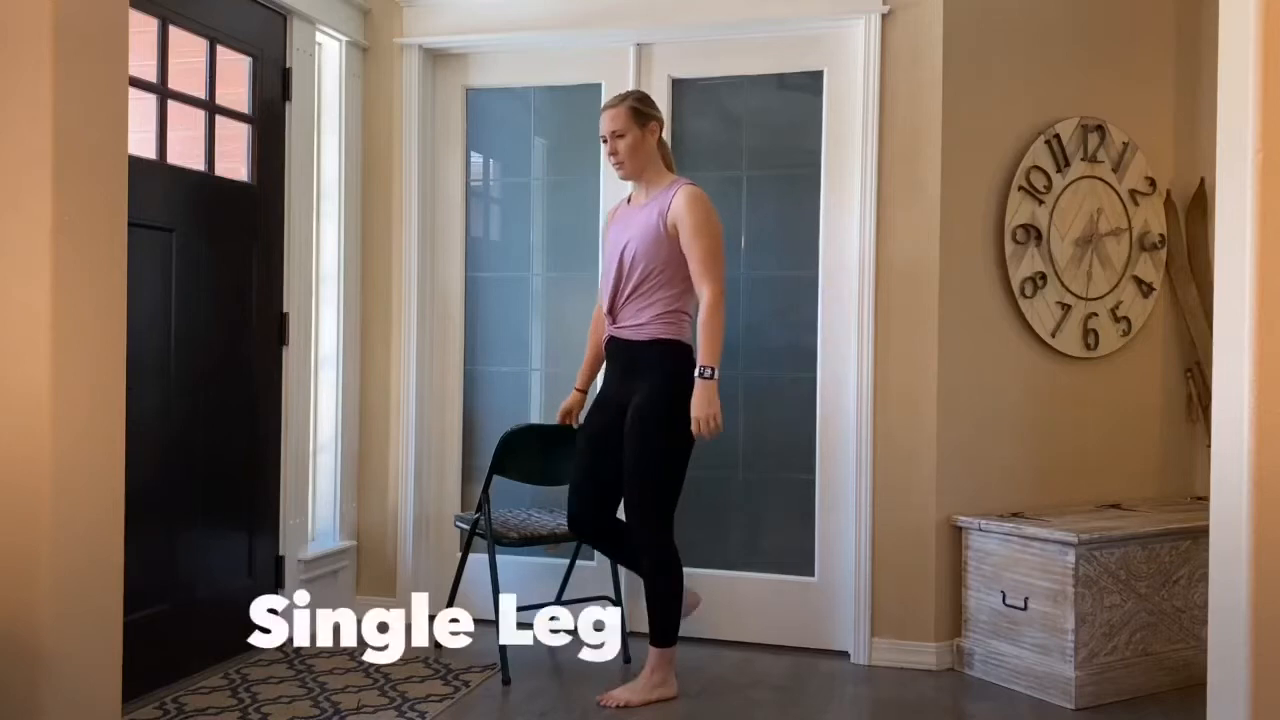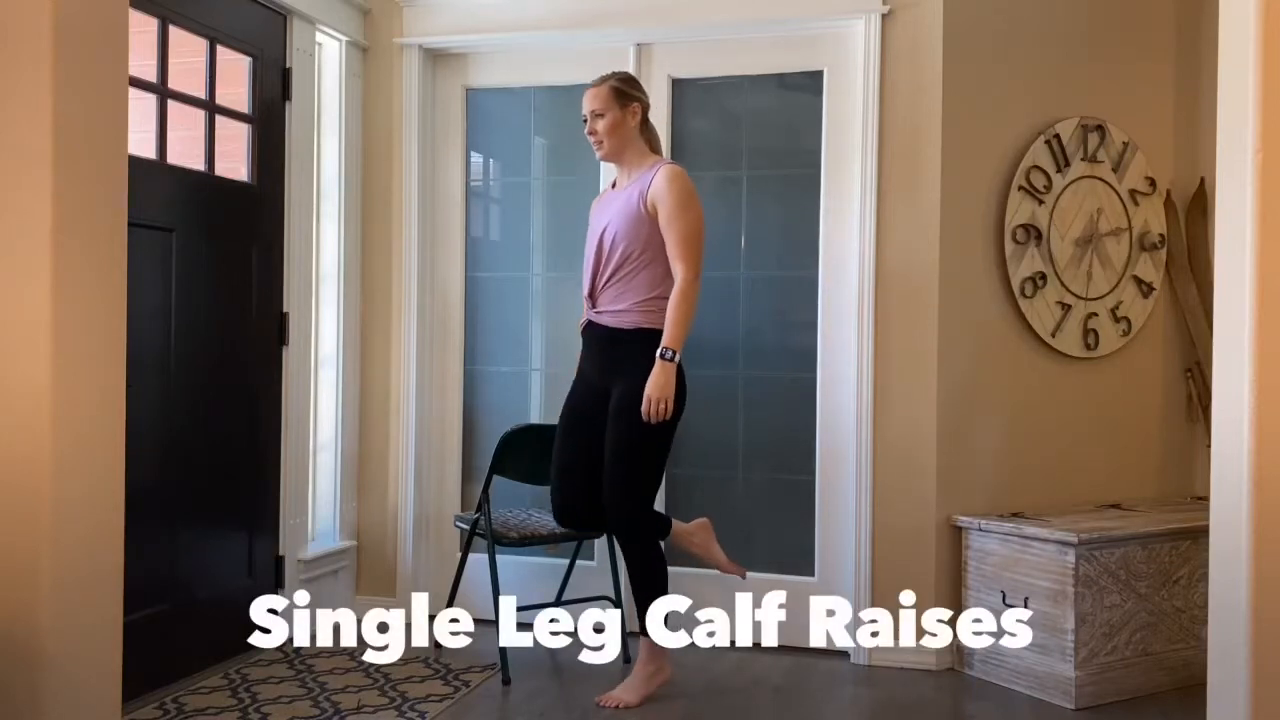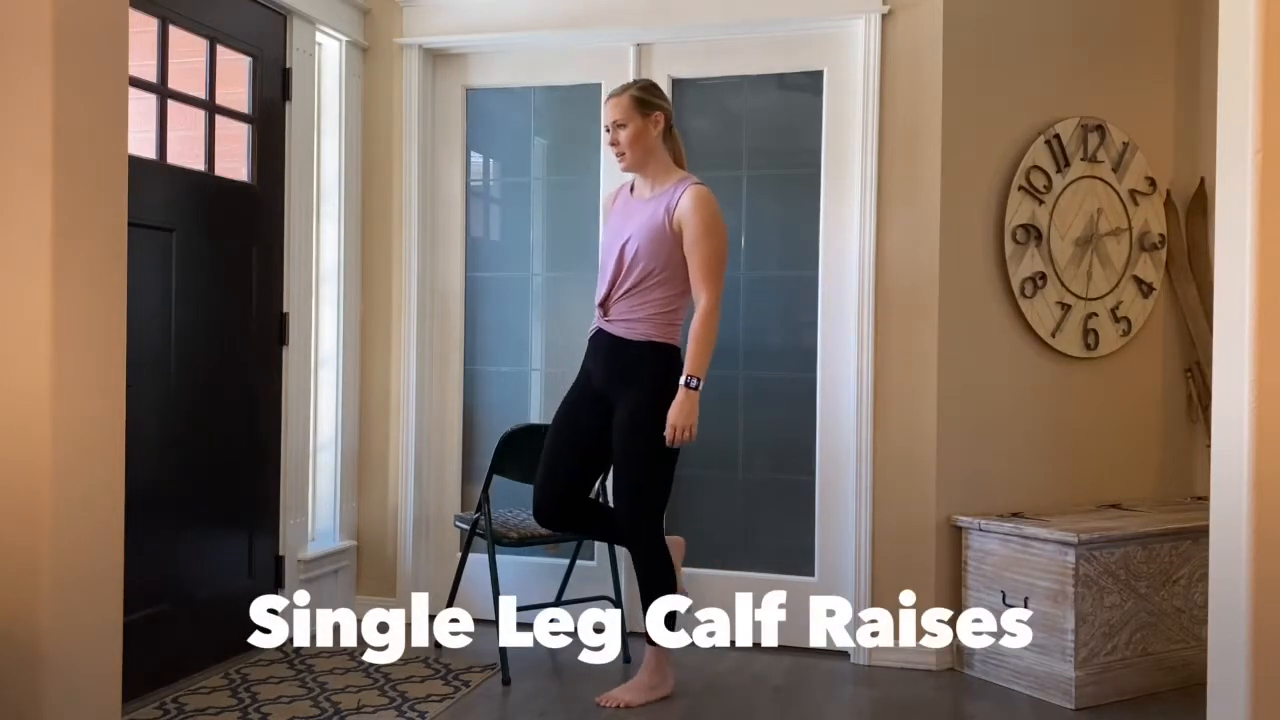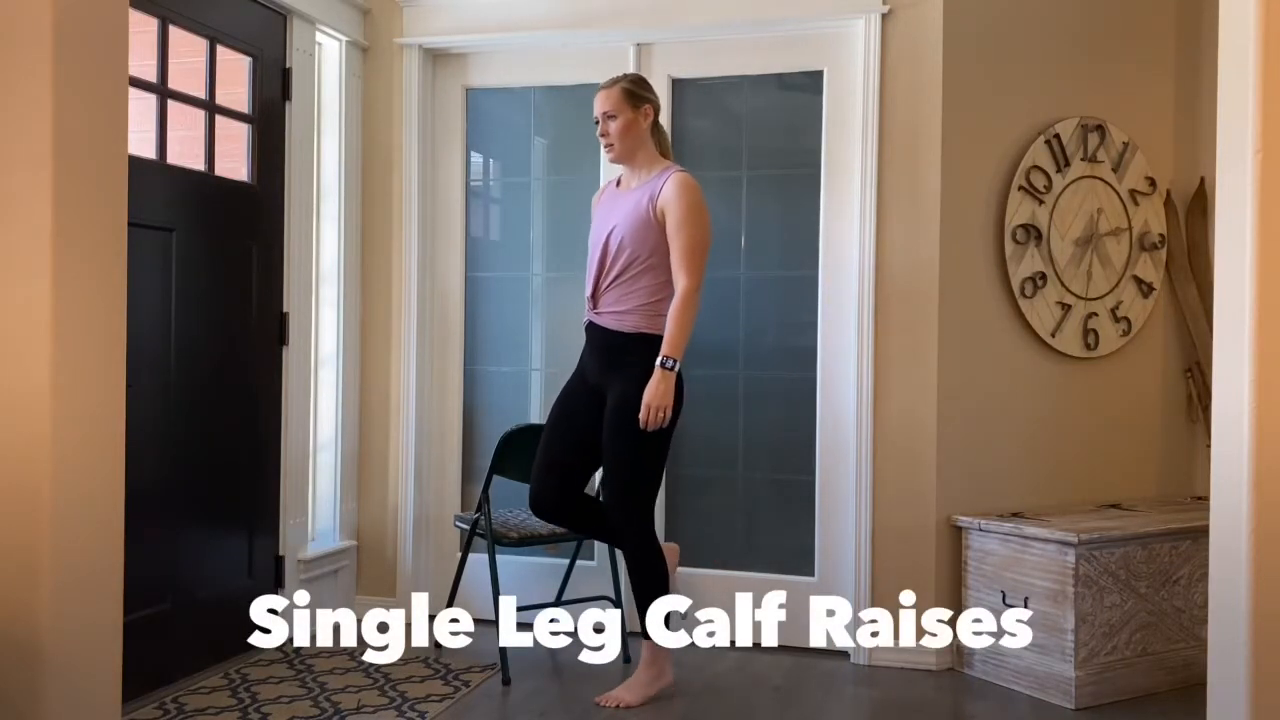
dt=1s
person 1, frame 1
left shoulder: (686, 202)
right shoulder: (616, 215)
left elbow: (710, 296)
left wrist: (707, 380)
right wrist: (581, 385)
left hip: (664, 372)
right hip: (619, 375)
left knee: (648, 520)
right knee: (585, 513)
left ankle: (660, 671)
right ankle: (668, 593)
person 1, frame 2
left shoulder: (668, 182)
right shoulder: (603, 199)
left elbow: (685, 280)
left wrist: (666, 364)
right wrist: (588, 370)
left hip: (642, 358)
right hip: (596, 359)
left knee: (624, 511)
right knee: (571, 505)
left ankle: (651, 662)
right ankle: (683, 534)
person 1, frame 3
left shoulder: (692, 201)
right shoulder: (616, 199)
left elbow: (707, 304)
left wrist: (689, 391)
left hip: (650, 370)
right hip: (599, 362)
left knee: (638, 519)
right knee: (552, 503)
left ankle: (658, 670)
right ankle: (663, 549)
person 1, frame 4
left shoulder: (676, 188)
right shoulder: (603, 196)
left elbow: (687, 288)
left wrist: (665, 373)
left hip: (641, 362)
right hip: (594, 358)
left knee: (629, 515)
right knee: (549, 498)
left ankle: (656, 665)
right ankle: (654, 555)
